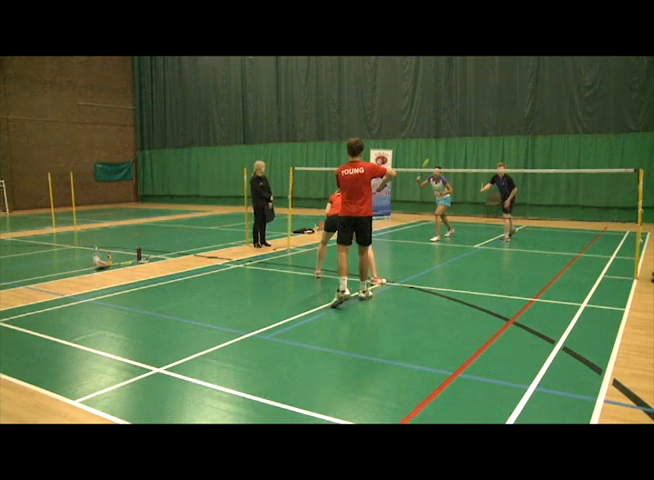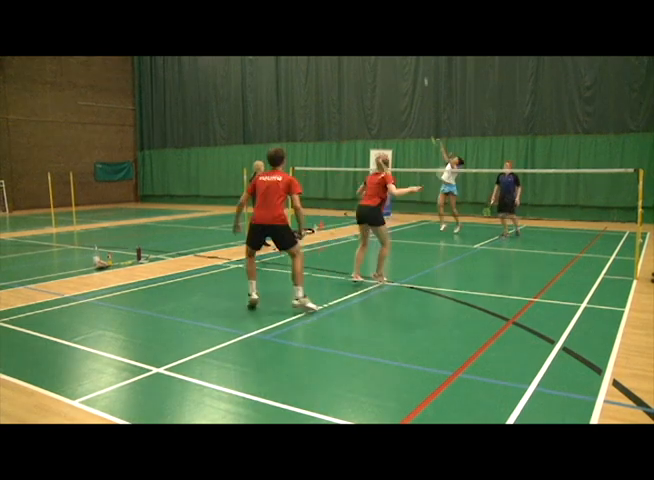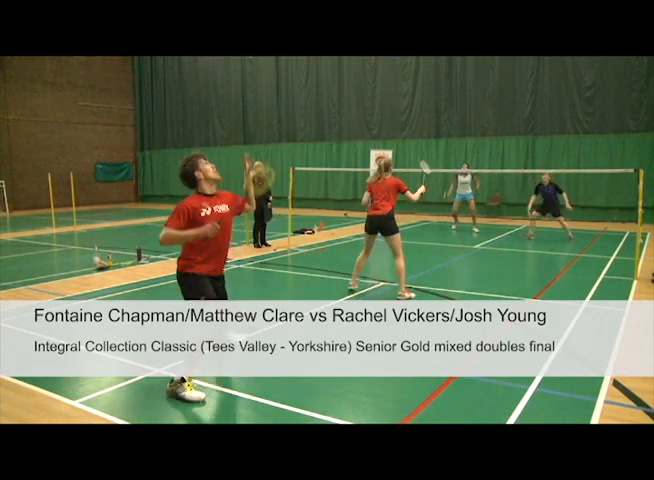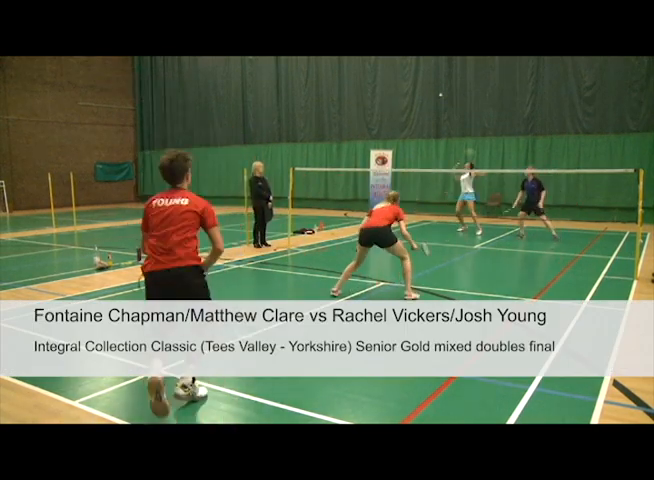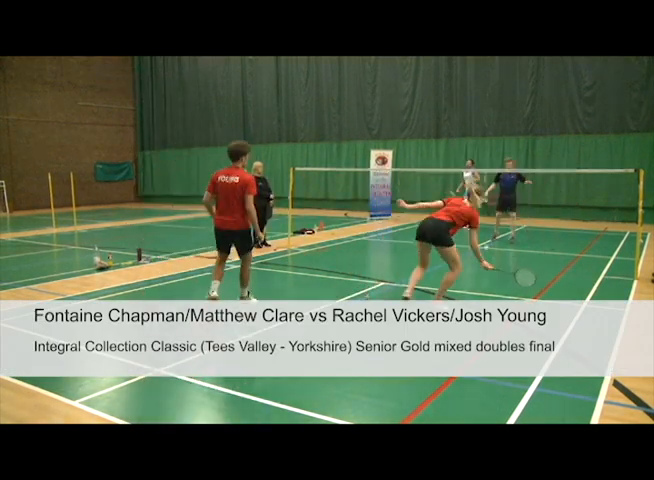
dt=1s
person 1, frame 1
left shoulder: (340, 171)
right shoulder: (369, 167)
right elbow: (392, 173)
right wrist: (383, 184)
left hip: (346, 216)
right hip: (364, 216)
left knee: (343, 251)
right knee: (364, 252)
left ankle: (343, 289)
right ankle: (364, 289)
person 1, frame 2
left shoulder: (258, 178)
right shoulder: (289, 179)
left elbow: (242, 201)
right elbow: (297, 205)
left wrist: (236, 221)
right wrist: (302, 228)
left hip: (257, 222)
right hip: (278, 223)
left knee: (250, 255)
right knee: (297, 255)
left ankle: (253, 293)
right ankle: (300, 297)
person 1, frame 3
left shoulder: (227, 199)
right shoulder: (189, 206)
left elbow: (250, 206)
right elbow: (164, 238)
left wrist: (249, 180)
right wrist: (199, 232)
left hip: (216, 272)
right hip: (193, 274)
right ankle: (178, 382)
person 1, frame 4
left shoulder: (152, 204)
right shoulder: (200, 204)
left elbow: (145, 245)
right elbow: (219, 247)
right wrist: (207, 265)
left hip: (154, 273)
right hip: (187, 269)
left ankle: (156, 381)
right ankle: (186, 383)
person 1, frame 5
left shoulder: (217, 175)
right shoulder: (247, 179)
left elbow: (206, 200)
right elbow: (249, 208)
left wrist: (214, 215)
right wrist: (257, 231)
left hip: (220, 226)
right hip: (240, 227)
left knee: (221, 260)
right knee: (246, 261)
left ankle: (213, 292)
right ankle: (244, 295)
person 2, frame 1
left shoulder: (333, 196)
left elbow: (327, 212)
left hip: (332, 219)
left knee: (323, 243)
right knee: (367, 247)
left ankle: (318, 271)
right ankle: (375, 277)
person 2, frame 2
left shoulder: (371, 176)
right shoulder: (387, 176)
left elbow: (358, 192)
right elbow: (394, 192)
right wrist: (411, 189)
left hip: (361, 209)
right hip: (373, 211)
left knee: (363, 244)
right knee: (385, 244)
left ankle: (356, 274)
right ankle: (378, 274)
person 2, frame 3
left shoulder: (371, 182)
right shoulder: (396, 182)
left elbow: (364, 202)
right elbow: (414, 198)
right wrist: (421, 190)
left hip: (371, 219)
right hip: (386, 219)
left knee: (366, 251)
right knee: (399, 256)
left ankle: (353, 282)
right ankle: (403, 291)
person 2, frame 4
left shoulder: (375, 208)
right shoulder: (397, 210)
left elbow: (361, 227)
right elbow: (404, 231)
left wrist: (360, 243)
right wrist: (413, 243)
left hip: (366, 232)
right hip: (382, 232)
left knee: (357, 263)
right knee: (405, 257)
left ankle: (336, 289)
right ankle: (409, 292)
person 2, frame 5
left shoulder: (454, 200)
right shoulder: (474, 214)
left elbow: (429, 205)
right elbow: (474, 242)
left wrist: (408, 206)
right wrist: (482, 261)
left hip: (425, 225)
right hip: (440, 229)
left knee: (422, 265)
right knee: (456, 268)
left ankle: (408, 292)
right ankle: (438, 300)
